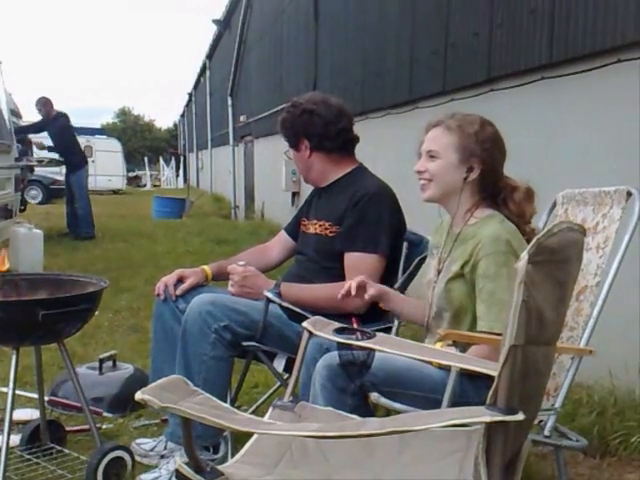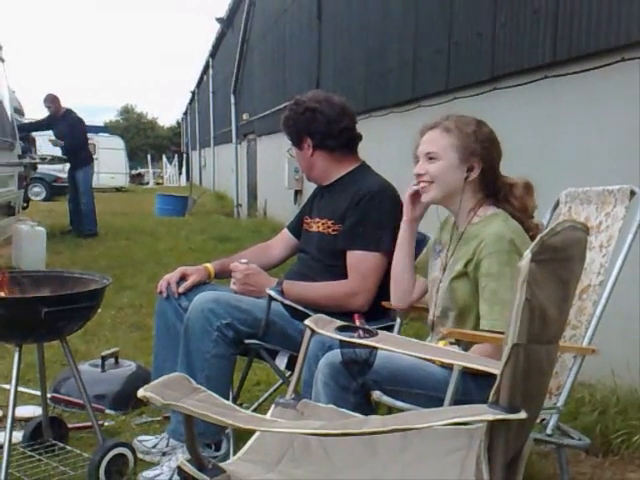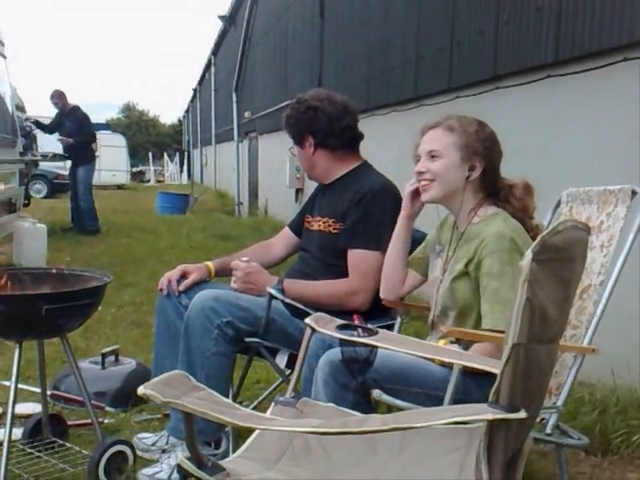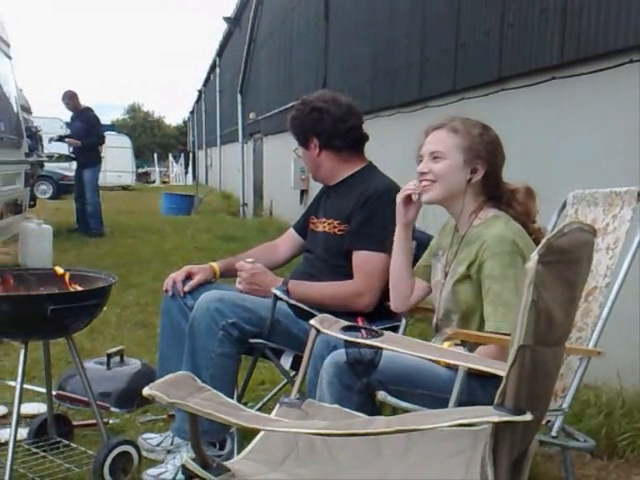
dt=0.2s
person 1, frame 1
left shoulder: (370, 197)
right shoulder: (321, 195)
left elbow: (356, 297)
right elbow: (272, 250)
left wrist: (270, 289)
right wrist: (206, 271)
right hip: (290, 308)
left knee: (207, 312)
right knee: (174, 298)
left ankle: (198, 445)
right ankle: (176, 426)
person 1, frame 2
left shoulder: (372, 195)
right shoulder: (325, 193)
left elbow: (358, 295)
right elbow: (275, 248)
left wrist: (273, 287)
right wrist: (209, 269)
right hip: (293, 306)
left knee: (211, 310)
right knee: (177, 296)
left ankle: (199, 443)
right ankle: (179, 422)
person 1, frame 3
left shoulder: (373, 194)
right shoulder: (325, 191)
left elbow: (359, 294)
right elbow: (276, 246)
left wrist: (274, 286)
right wrist: (210, 267)
right hip: (295, 304)
left knee: (211, 308)
right knee: (177, 294)
left ankle: (200, 441)
right ankle: (179, 422)
person 1, frame 4
left shoulder: (377, 195)
right shoulder: (330, 193)
left elbow: (364, 295)
right elbow: (281, 247)
left wrist: (279, 287)
right wrist: (215, 268)
right hip: (299, 305)
left knee: (215, 309)
right knee: (183, 294)
left ankle: (205, 442)
right ankle: (183, 423)
person 2, frame 1
left shoulder: (494, 239)
right shoulder: (446, 229)
left elbow: (494, 352)
left wrist: (415, 356)
right wrist: (385, 295)
left hip: (478, 381)
right hip: (443, 363)
left knee: (337, 368)
right knee: (323, 346)
person 2, frame 2
left shoulder: (497, 237)
right shoulder: (449, 227)
left elbow: (496, 351)
right elbow: (402, 298)
left wrist: (415, 356)
right wrist: (408, 224)
left hip: (481, 380)
right hip: (444, 360)
left knee: (338, 366)
right knee: (325, 344)
person 2, frame 3
left shoulder: (498, 236)
right shoulder: (448, 227)
left elbow: (496, 350)
right elbow: (390, 290)
left wrist: (416, 354)
right wrist: (406, 218)
left hip: (481, 380)
right hip: (444, 360)
left knee: (338, 364)
right knee: (326, 342)
person 2, frame 4
left shoulder: (499, 239)
right shoulder: (450, 230)
left elbow: (501, 352)
right elbow: (401, 301)
left wrist: (429, 358)
right wrist: (403, 227)
left hip: (487, 382)
right hip: (449, 362)
left knee: (343, 366)
right knee: (329, 343)
person 3, frame 1
left shoulder: (62, 123)
right shoulder: (49, 121)
left elbow: (65, 148)
right elbow: (30, 128)
left wrist: (45, 147)
right wrist: (11, 131)
left hip: (78, 165)
right hip: (71, 165)
left knee: (81, 200)
right knee: (70, 200)
left ankle: (88, 232)
right ankle: (74, 230)
person 3, frame 2
left shoulder: (74, 120)
right shoulder: (53, 119)
left elbow: (83, 142)
right elbow: (34, 126)
left wrist: (63, 144)
left hip: (84, 163)
right hip: (73, 163)
left knee: (85, 198)
right knee: (73, 198)
left ankle: (91, 229)
right ankle: (76, 227)
person 3, frame 3
left shoulder: (80, 116)
right shoulder: (60, 116)
left elbow: (92, 138)
right elbow: (49, 129)
left wrist: (72, 141)
right wrist: (35, 122)
left hip: (86, 161)
right hip: (74, 161)
left knee: (84, 195)
right knee: (74, 195)
left ankle: (92, 226)
right ankle: (78, 224)
person 3, frame 4
left shoulder: (90, 117)
right shoulder: (74, 117)
left elbow: (100, 140)
left wrist: (80, 143)
right wrist: (60, 138)
left hip: (91, 163)
right hip: (80, 163)
left knee: (91, 198)
right knee: (79, 197)
left ankle: (97, 229)
right ankle: (82, 226)
